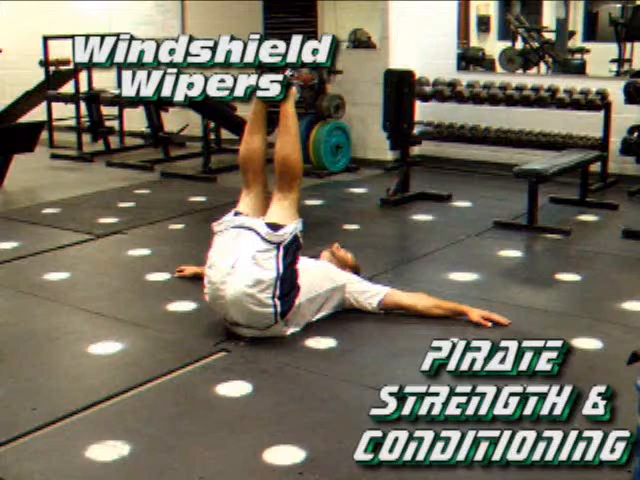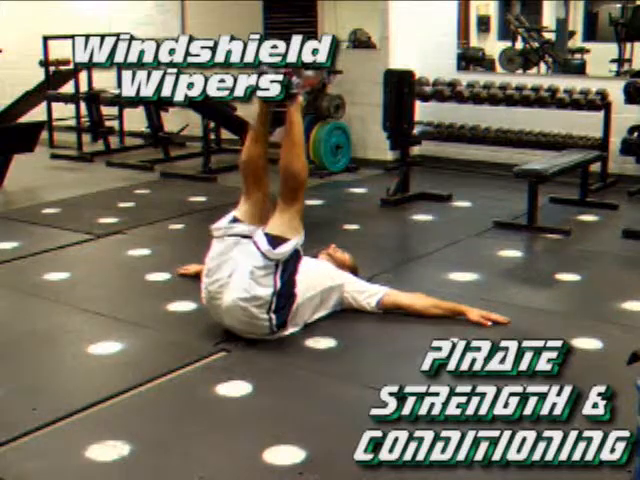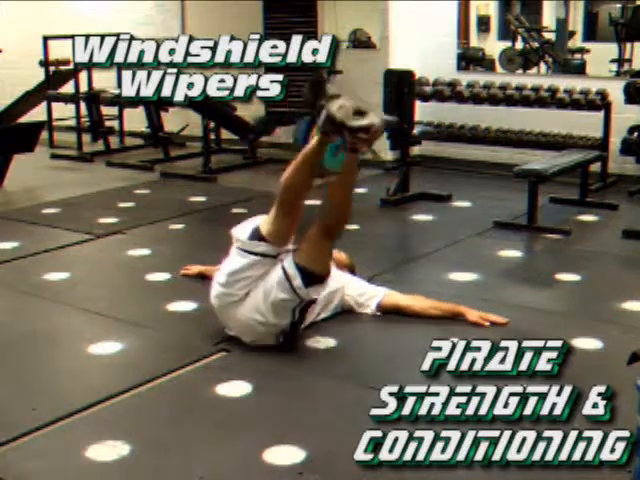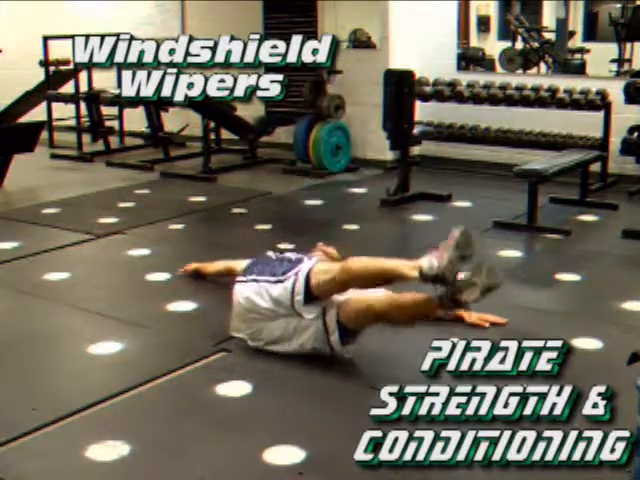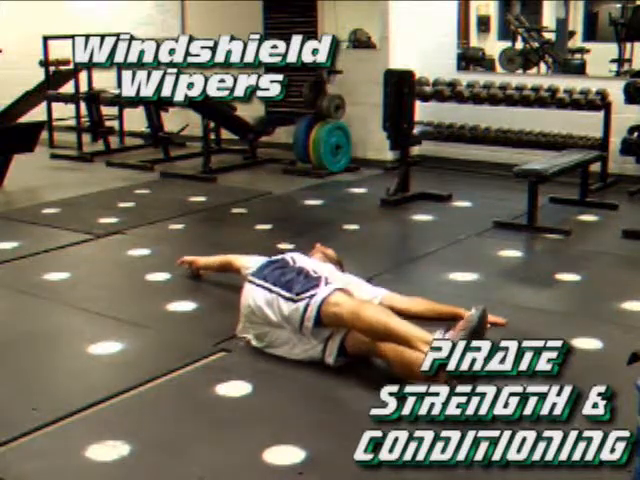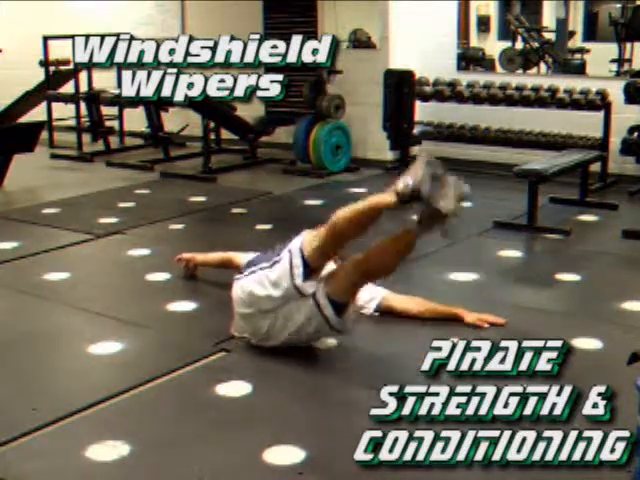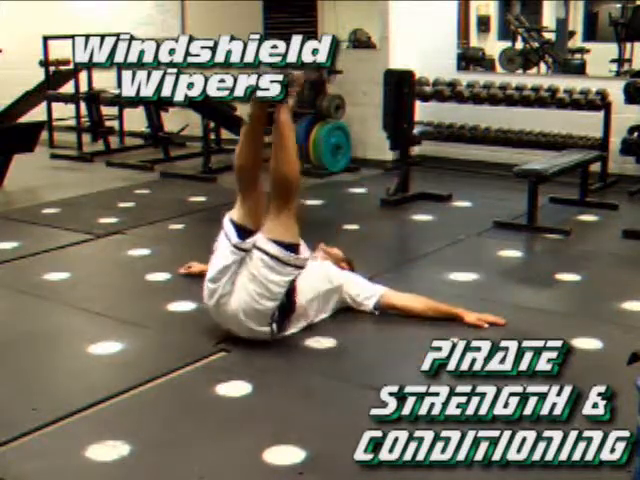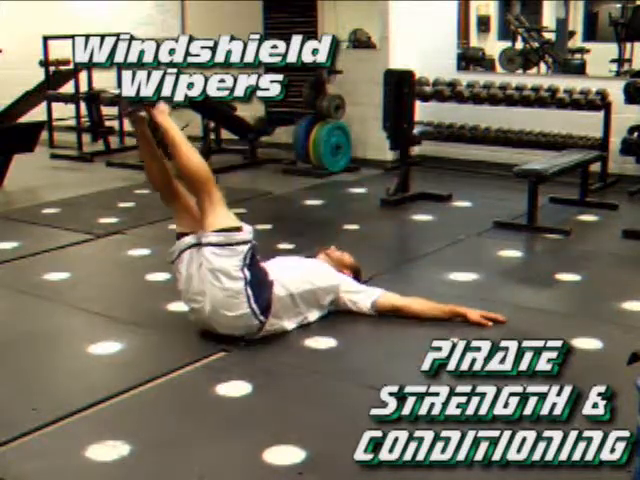
dt=0.7s
person 1, frame 1
left shoulder: (344, 282)
right shoulder: (297, 266)
left elbow: (408, 300)
left wrist: (465, 310)
right wrist: (206, 269)
left hip: (262, 303)
right hip: (223, 288)
left knee: (286, 186)
right knee: (254, 183)
person 1, frame 2
left shoulder: (342, 282)
right shoulder: (299, 268)
left elbow: (406, 300)
left wrist: (465, 310)
left hip: (255, 308)
right hip: (222, 290)
left knee: (291, 196)
right knee: (255, 189)
right ankle: (268, 98)
person 1, frame 3
left shoulder: (344, 283)
right shoulder: (296, 264)
left elbow: (406, 302)
left wrist: (461, 311)
right wrist: (208, 270)
left hip: (265, 321)
right hip: (231, 295)
left knee: (327, 228)
right knee: (286, 211)
left ankle: (352, 148)
right ankle: (324, 136)
person 1, frame 4
left shoulder: (348, 293)
left elbow: (403, 309)
right elbow: (231, 265)
left wrist: (461, 312)
left hip: (289, 331)
left knee: (381, 305)
right knee: (344, 271)
left ankle: (451, 296)
right ankle: (425, 266)
person 1, frame 5
left shoulder: (349, 282)
right shoulder: (283, 265)
left elbow: (405, 303)
right elbow: (233, 260)
left wrist: (459, 312)
left hip: (307, 337)
left knee: (380, 341)
right knee: (346, 308)
right ankle: (437, 344)
person 1, frame 6
left shoulder: (345, 280)
right shoulder: (287, 256)
left elbow: (403, 303)
right elbow: (233, 257)
left wrist: (461, 314)
left hip: (282, 324)
right hip: (256, 295)
right knee: (330, 233)
left ankle: (424, 221)
right ankle: (400, 192)
person 1, frame 7
left shoulder: (340, 280)
right shoulder: (297, 264)
left elbow: (401, 301)
left wrist: (461, 315)
left hip: (256, 314)
right hip: (224, 294)
left knee: (284, 198)
right knee: (251, 193)
person 1, frame 8
left shoulder: (338, 284)
right shoulder: (296, 265)
left elbow: (401, 304)
left wrist: (461, 312)
left hip: (238, 308)
right hip: (207, 296)
left knee: (207, 192)
right knee: (177, 195)
